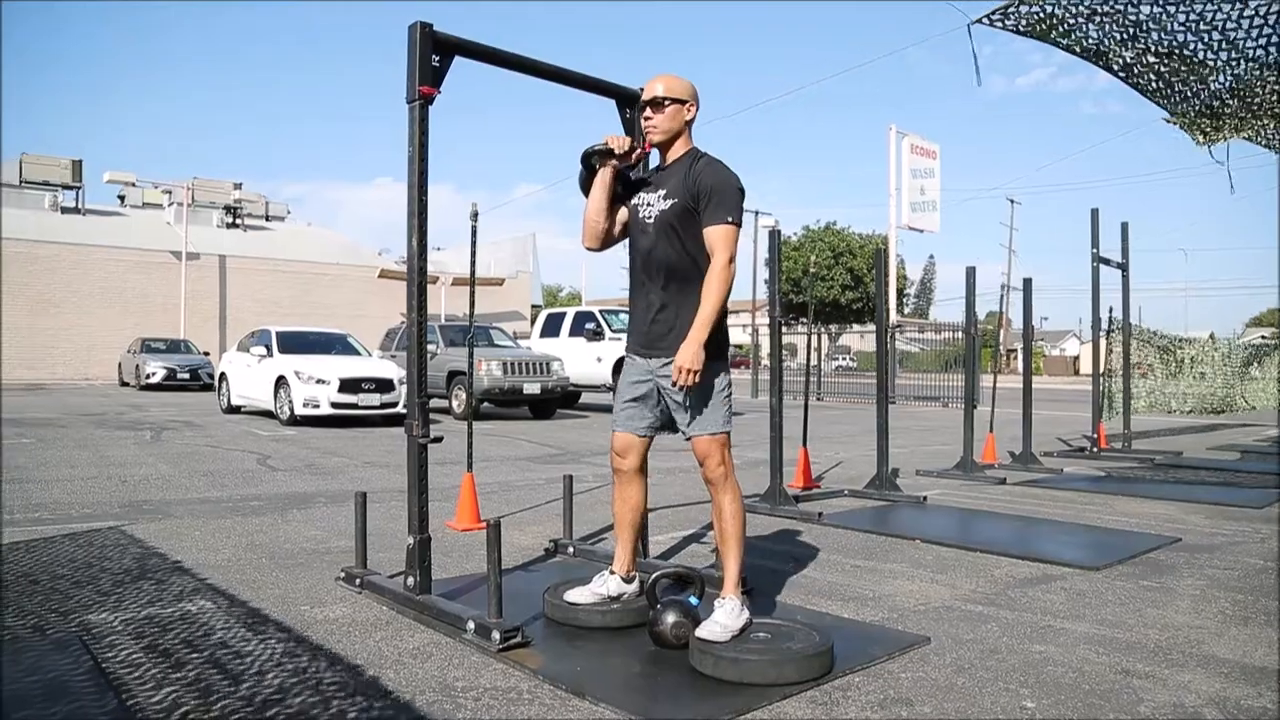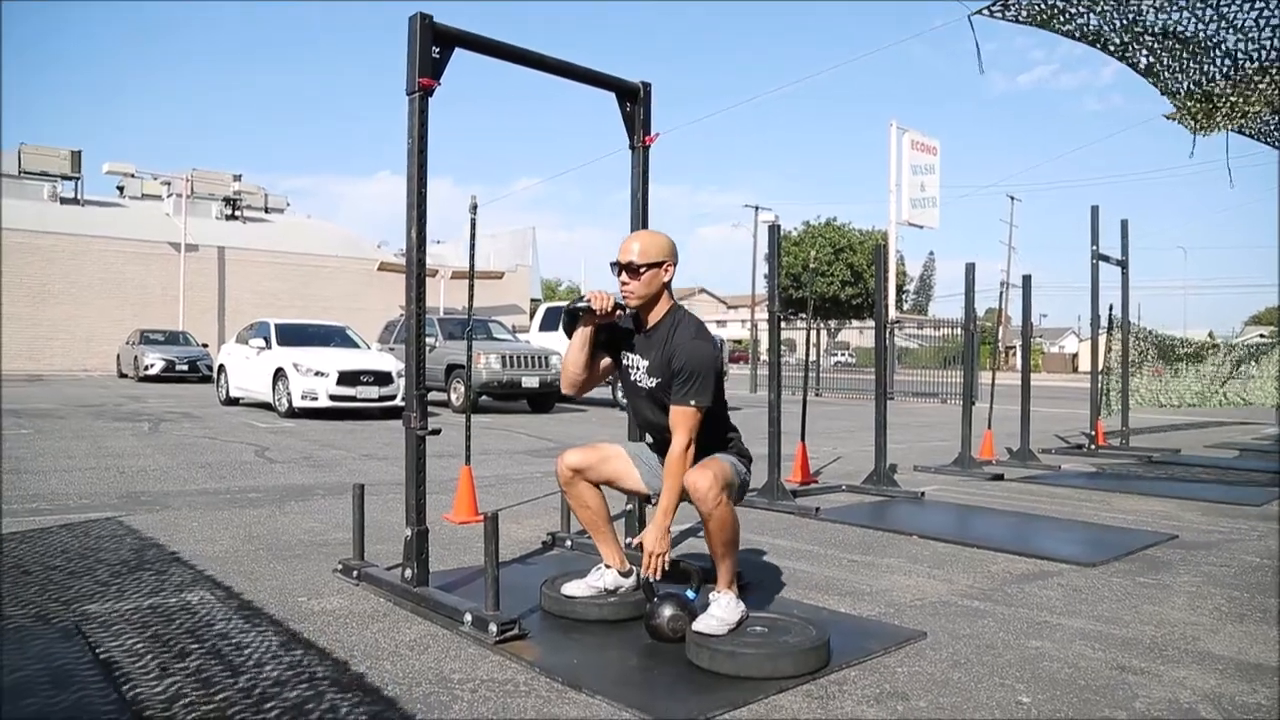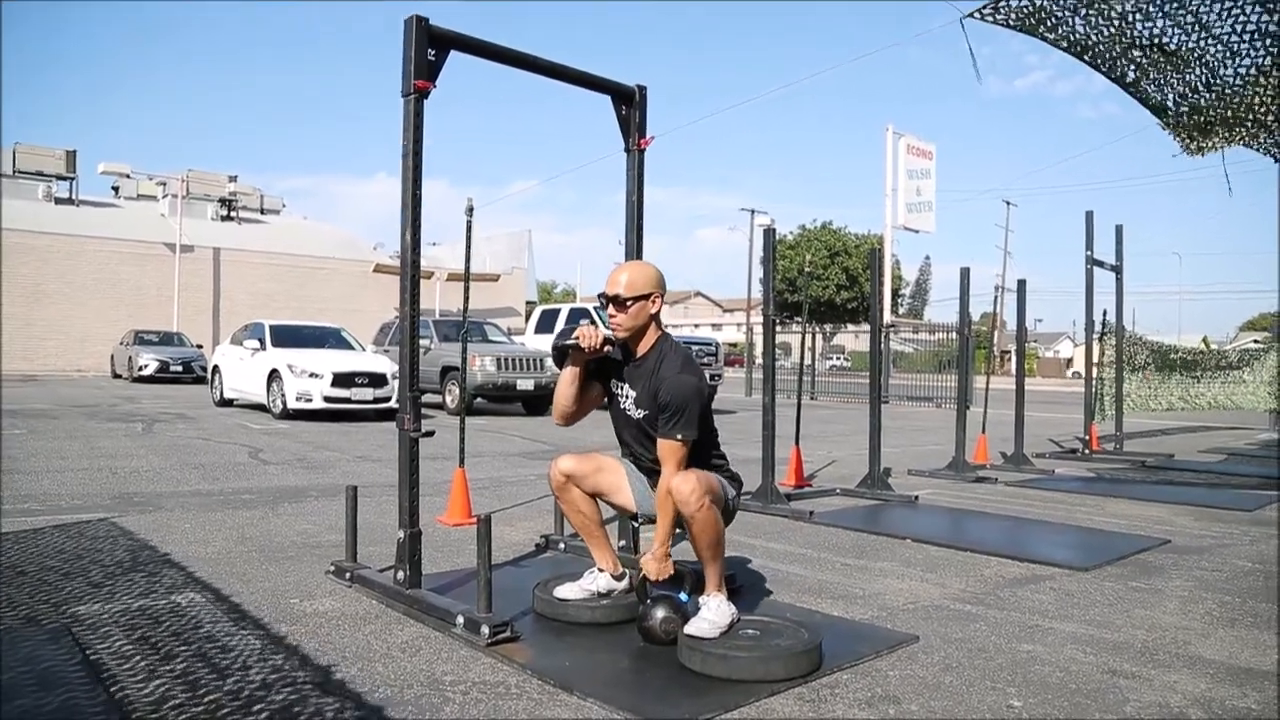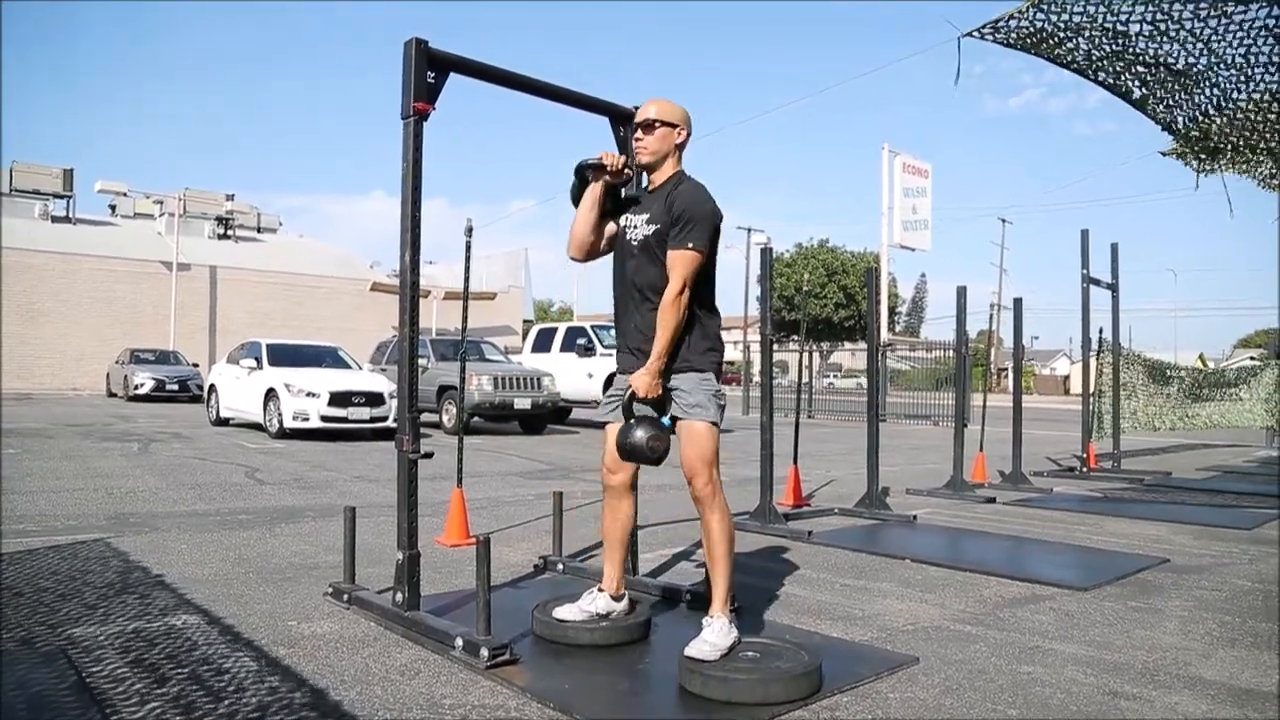
dt=1s
person 1, frame 1
left shoulder: (711, 176)
right shoulder: (643, 183)
left elbow: (722, 262)
right elbow: (595, 237)
left wrist: (696, 341)
right wrist: (608, 169)
left hip: (692, 349)
right hip: (642, 350)
left knee: (714, 465)
right knee: (625, 459)
left ankle: (732, 600)
right ankle: (622, 575)
person 1, frame 2
left shoulder: (691, 343)
right shoulder: (622, 329)
left elbow: (685, 443)
right elbow: (572, 384)
left wrist: (660, 525)
right wrist: (588, 325)
left hip: (716, 458)
right hip: (660, 455)
left knee: (702, 484)
right knee: (571, 465)
left ankle: (726, 595)
right ankle: (617, 569)
person 1, frame 3
left shoulder: (677, 375)
right shoulder: (611, 355)
left elbow: (673, 474)
right elbow: (564, 415)
left wrist: (660, 550)
right wrist: (576, 360)
left hip: (709, 486)
left knee: (687, 488)
right knee: (564, 470)
left ankle: (716, 598)
right ankle: (610, 572)
person 1, frame 4
left shoulder: (691, 200)
right shoulder: (630, 205)
left elbow: (677, 291)
right elbow: (579, 249)
left wrist: (654, 369)
right wrist: (598, 184)
left hip: (688, 364)
right hip: (633, 362)
left knee: (702, 482)
right knee: (615, 477)
left ankle: (720, 618)
right ankle: (610, 593)
